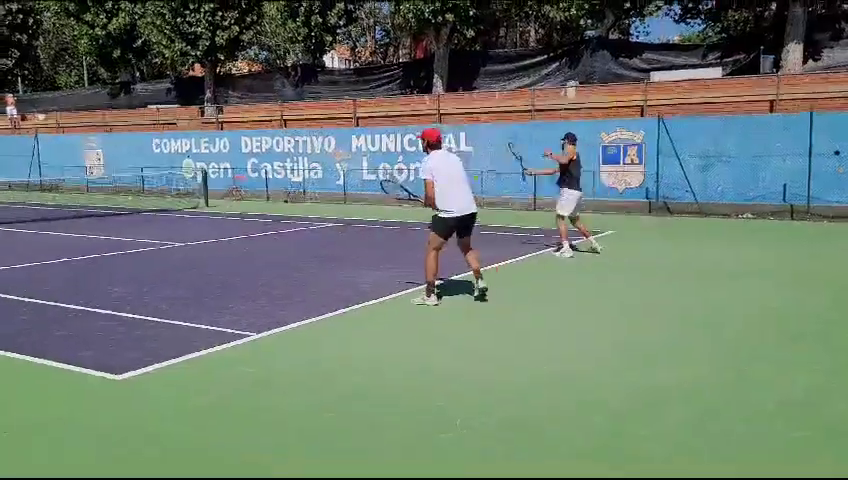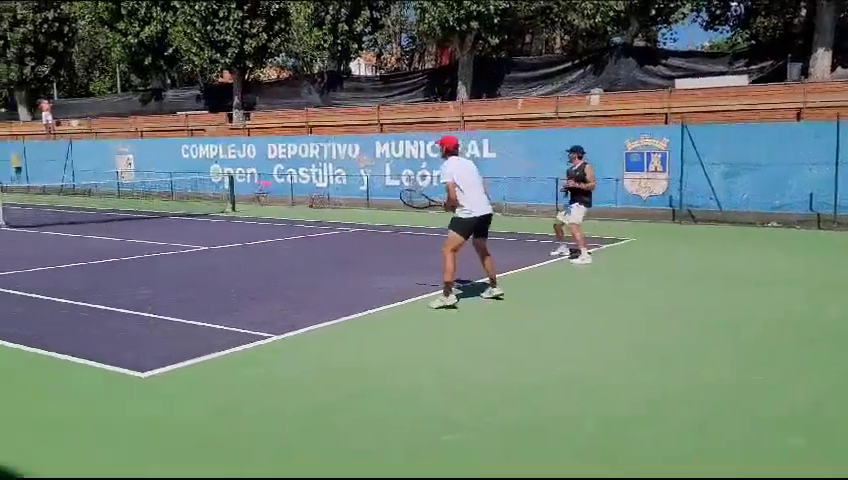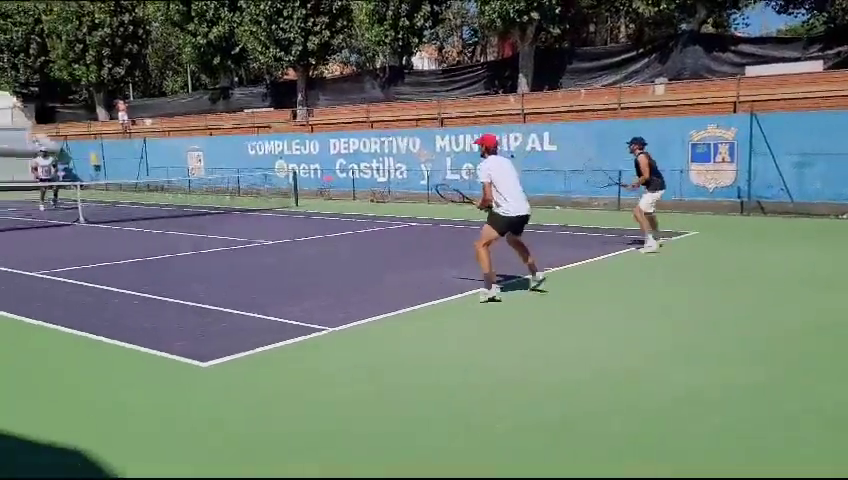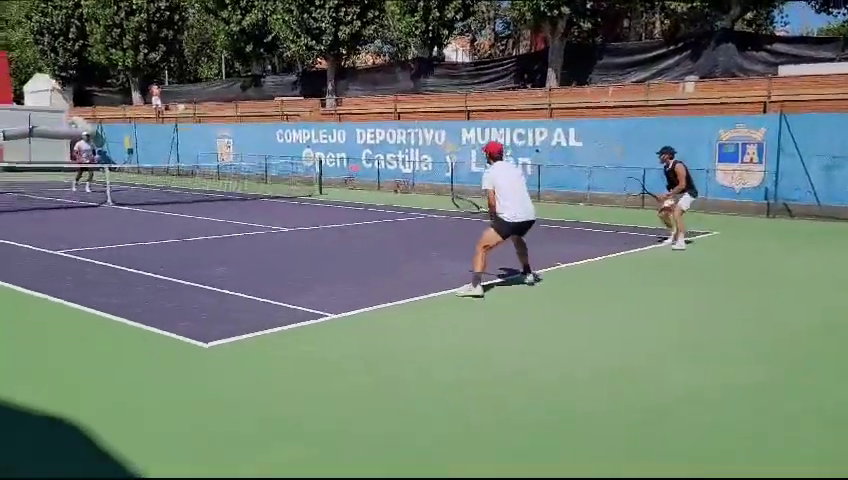
dt=0.4s
person 1, frame 1
left shoulder: (428, 161)
right shoulder: (454, 157)
left elbow: (430, 195)
left wrist: (427, 203)
left hip: (448, 213)
right hip: (470, 209)
left knee: (432, 250)
right knee: (466, 247)
left ankle: (429, 294)
right ankle: (479, 281)
person 1, frame 2
left shoulder: (447, 166)
right shoulder: (469, 163)
left elbow: (452, 197)
left wrist: (447, 206)
left hip: (467, 215)
right hip: (485, 211)
left knee: (448, 250)
right knee: (481, 249)
left ankle: (448, 295)
right ankle: (494, 287)
person 1, frame 3
left shoulder: (485, 165)
right shoulder: (506, 162)
left elbow: (488, 197)
left wrist: (482, 205)
right wrist: (490, 204)
left hip: (506, 213)
right hip: (523, 210)
left knee: (481, 245)
right knee: (514, 241)
left ankle: (490, 287)
right ankle: (535, 274)
person 1, frame 4
left shoulder: (489, 173)
right shoulder: (515, 168)
left elbow: (492, 203)
left wrist: (492, 214)
left hip: (510, 218)
right hip: (529, 216)
left knee: (482, 247)
right knee: (517, 239)
left ankle: (475, 285)
right ankle: (528, 274)
